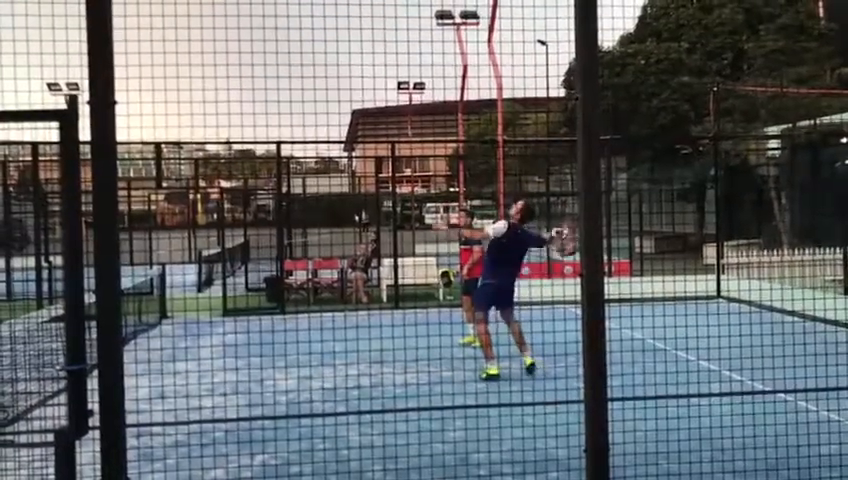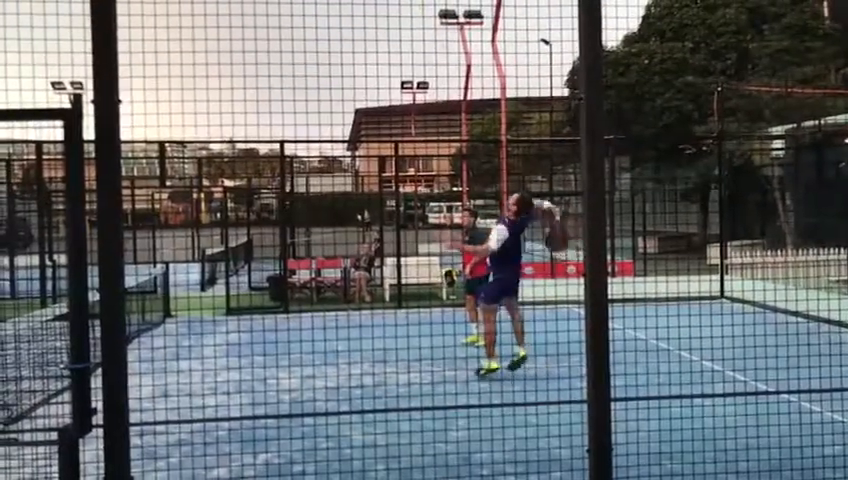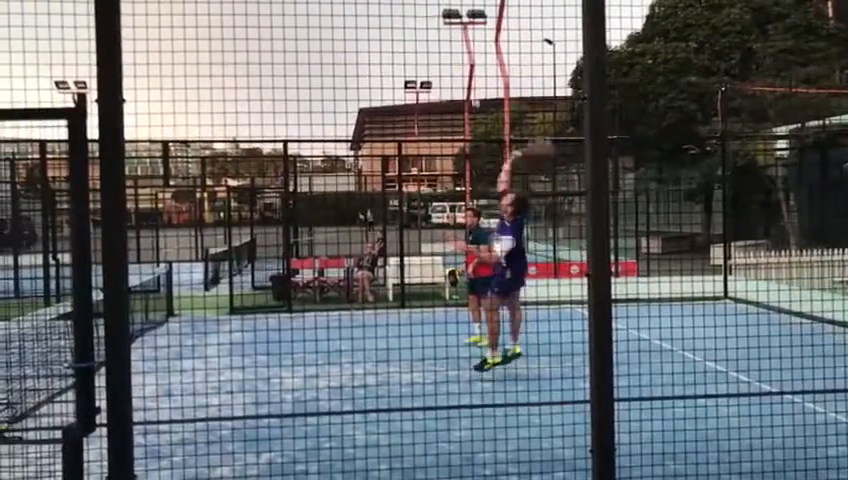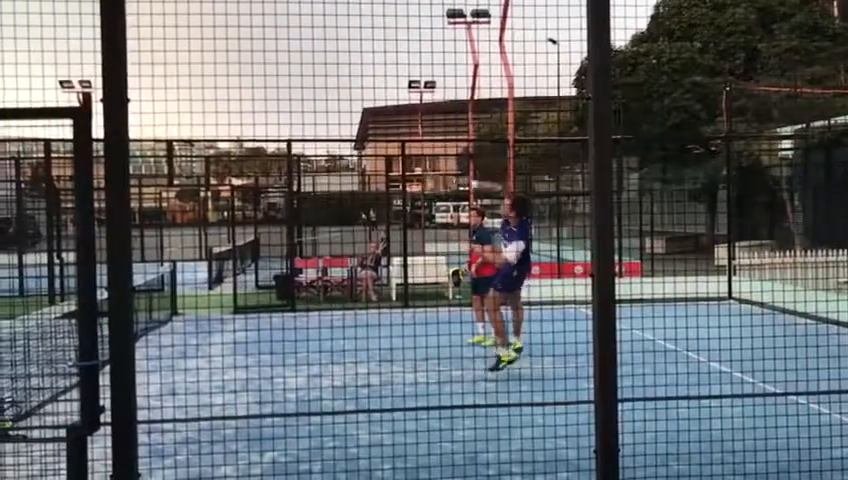
dt=0.5s
person 1, frame 1
left shoulder: (505, 226)
right shoulder: (528, 236)
left elbow: (479, 235)
right elbow: (546, 240)
left hip: (489, 281)
right hip: (508, 282)
left knee: (480, 321)
right knee: (510, 318)
left ankle: (491, 367)
right ankle: (527, 357)
person 1, frame 2
left shoulder: (503, 228)
right shoulder: (523, 218)
left elbow: (485, 251)
right elbow: (546, 207)
left wrist: (462, 247)
left hip: (498, 274)
right hip: (512, 272)
left knee: (488, 317)
right knee: (513, 308)
left ankle: (490, 361)
right ankle: (520, 350)
person 1, frame 3
left shoulder: (508, 234)
right shoulder: (512, 217)
left elbow: (493, 258)
right elbow: (503, 183)
right wrist: (508, 163)
left hip: (508, 271)
right hip: (516, 269)
left knee: (492, 309)
right knee: (513, 306)
left ankle: (493, 355)
right ankle: (514, 346)
person 1, frame 4
left shoulder: (519, 237)
right shoulder: (511, 220)
left elbow: (502, 261)
left wrist: (483, 254)
left hip: (513, 270)
right hip: (514, 268)
left knee: (492, 305)
right knee: (515, 303)
left ankle: (505, 352)
right ankle: (516, 341)
person 2, frame 1
right shoulder: (463, 234)
left elbow: (477, 253)
left wrist: (467, 266)
right wrist: (462, 268)
left hip: (476, 274)
right hip: (467, 274)
right knee: (466, 303)
right ankle: (472, 335)
person 2, frame 2
left shoulder: (478, 233)
right shoulder: (466, 233)
left wrist: (470, 266)
right wrist: (464, 266)
left hip: (480, 274)
right hip: (470, 274)
right knee: (469, 302)
right ankle: (475, 334)
person 2, frame 3
left shoulder: (481, 233)
right shoulder: (469, 233)
left elbow: (484, 253)
left wrist: (472, 265)
right wrist: (467, 265)
left hip: (483, 273)
right hip: (473, 273)
left knee: (485, 302)
right knee: (472, 301)
right ankle: (477, 334)
person 2, frame 4
left shoulder: (485, 233)
right shoulder: (473, 232)
left elbow: (487, 253)
left wrist: (476, 265)
right wrist: (470, 264)
left hip: (486, 273)
right hip: (476, 273)
right knee: (476, 301)
right ankle: (481, 334)
